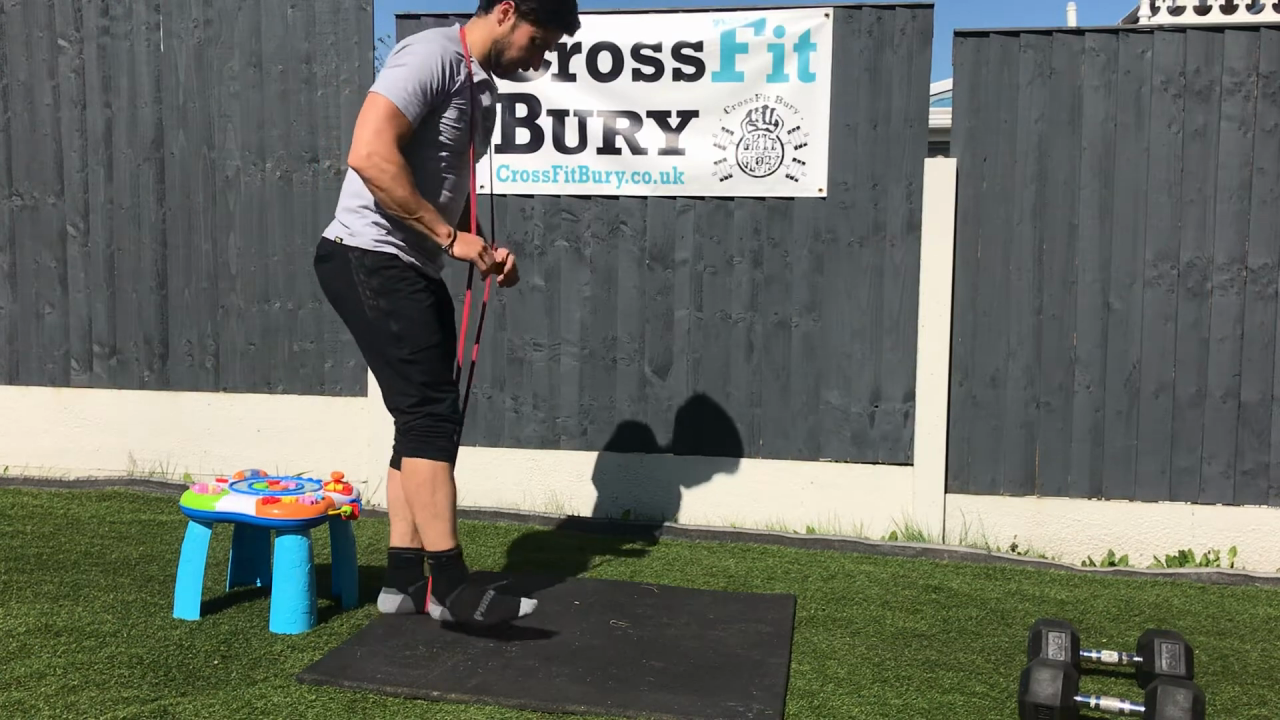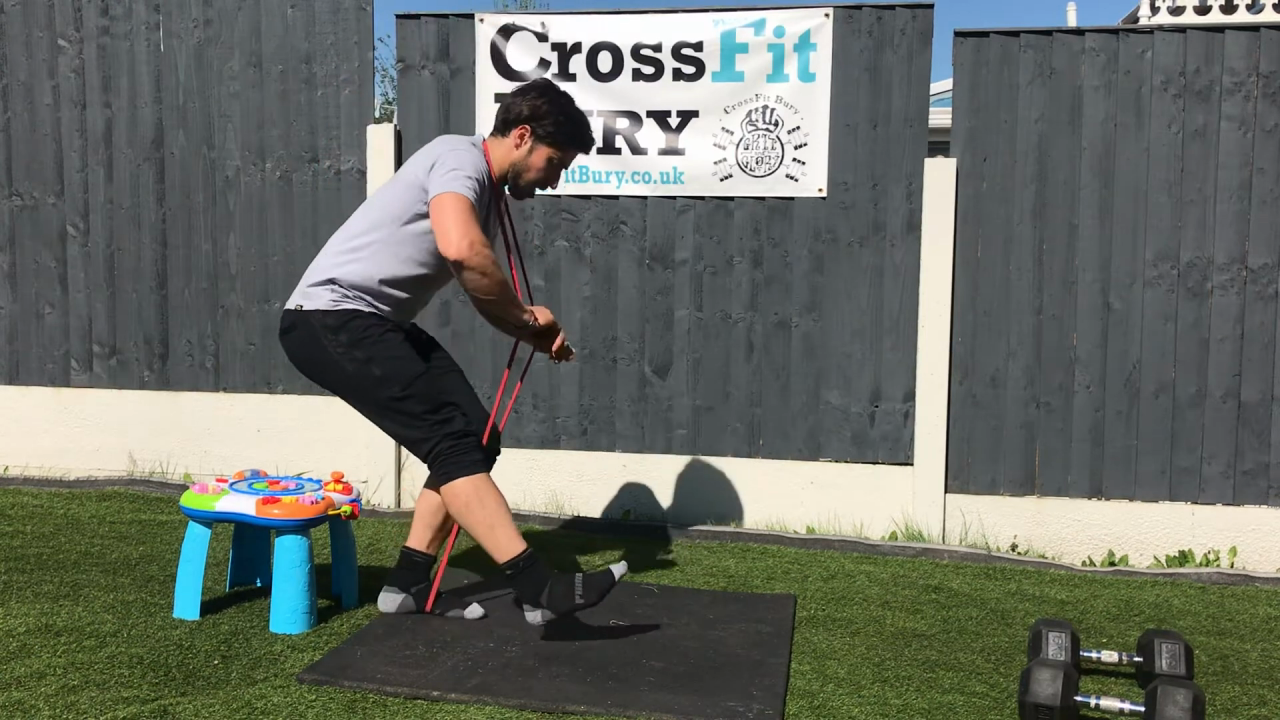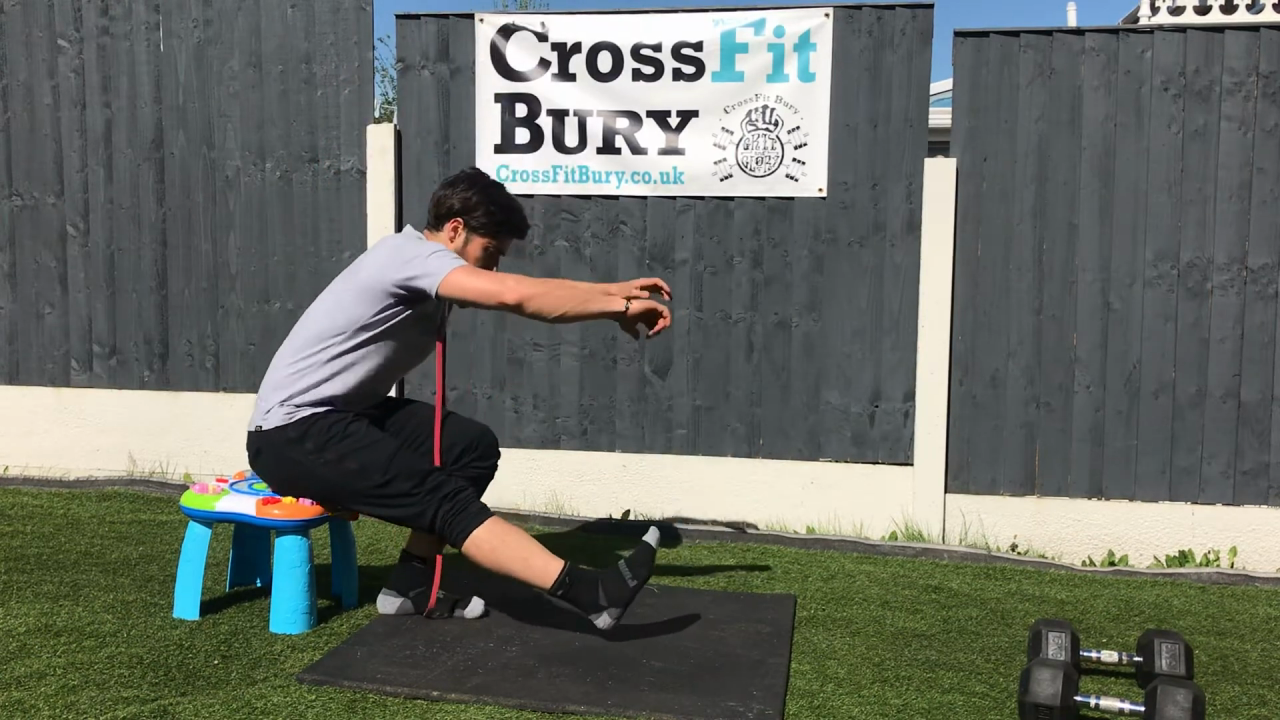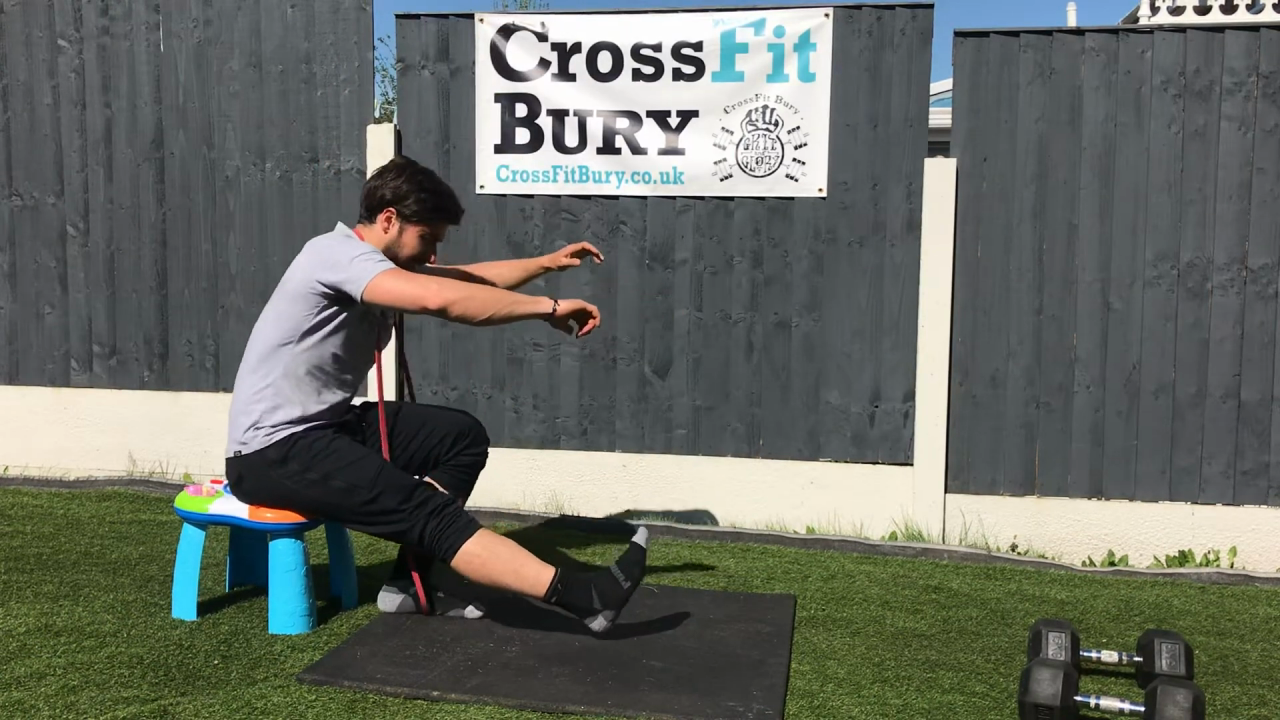
dt=1s
person 1, frame 1
left shoulder: (481, 86)
right shoulder: (431, 54)
right elbow: (368, 154)
left wrist: (481, 248)
right wrist: (451, 238)
left hip: (415, 269)
right hip: (369, 258)
left knee: (427, 416)
right knee: (431, 411)
left ankle: (405, 578)
right ankle: (450, 583)
person 1, frame 2
left shoulder: (487, 192)
right shoulder: (460, 159)
left elbow: (482, 288)
right elbow: (460, 251)
left wrist: (533, 332)
right wrist: (525, 315)
left hip: (379, 321)
right hip: (330, 319)
left knee: (475, 438)
right knee: (452, 441)
left ankle: (409, 582)
right ankle: (537, 585)
person 1, frame 3
left shoulder: (428, 270)
right shoulder: (409, 254)
left elbow: (524, 291)
right elbow: (512, 295)
left wrist: (615, 289)
right wrist: (619, 308)
left hip: (338, 415)
right hip: (289, 435)
left knee: (474, 448)
right knee: (441, 496)
left ankle: (409, 586)
right ankle: (586, 590)
person 1, frame 4
left shoulder: (369, 265)
right shoulder: (336, 254)
left elbow: (465, 280)
right elbow: (441, 299)
left wrist: (545, 263)
right wrist: (549, 307)
right hip: (270, 453)
left knee: (461, 436)
right knee: (425, 508)
left ankle: (406, 584)
right ankle: (580, 596)
